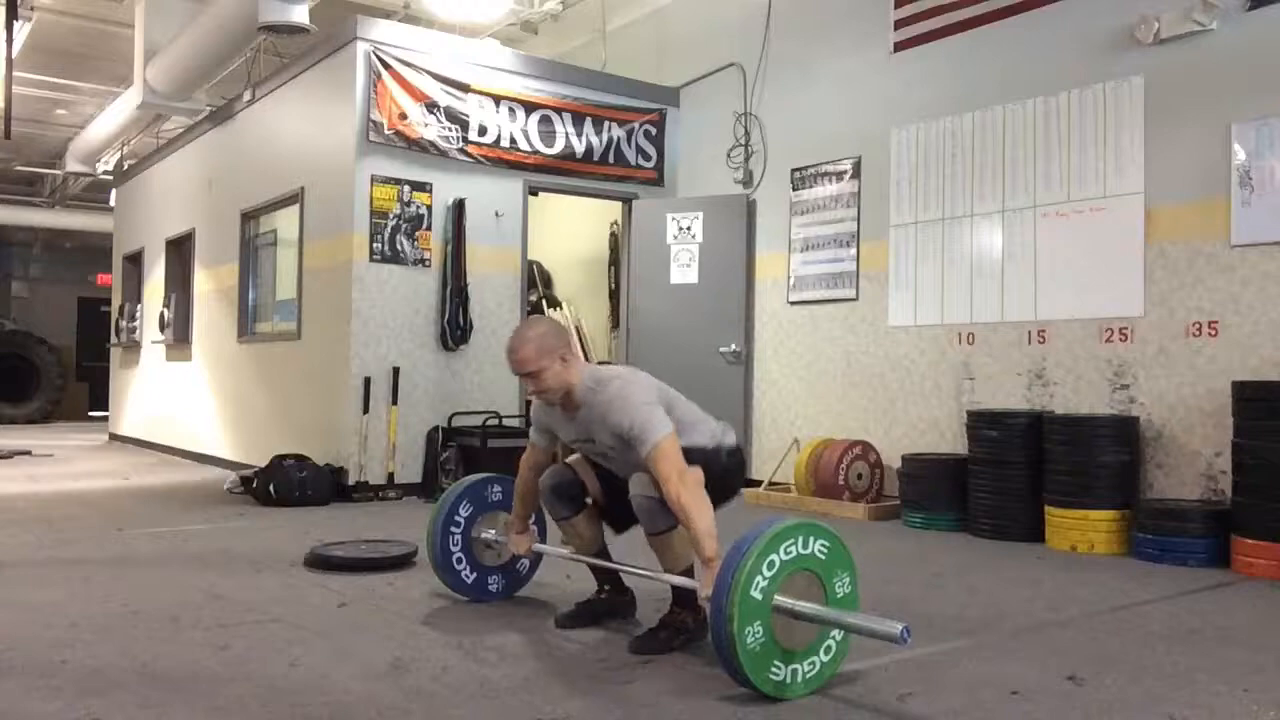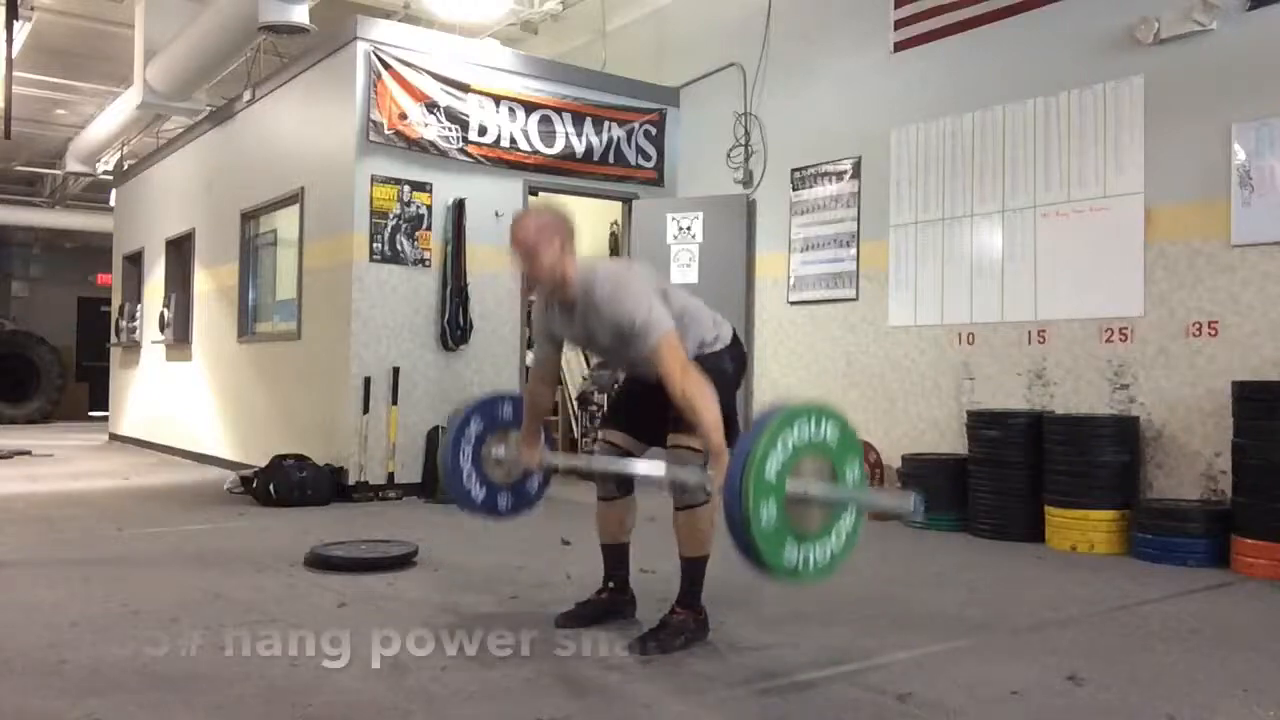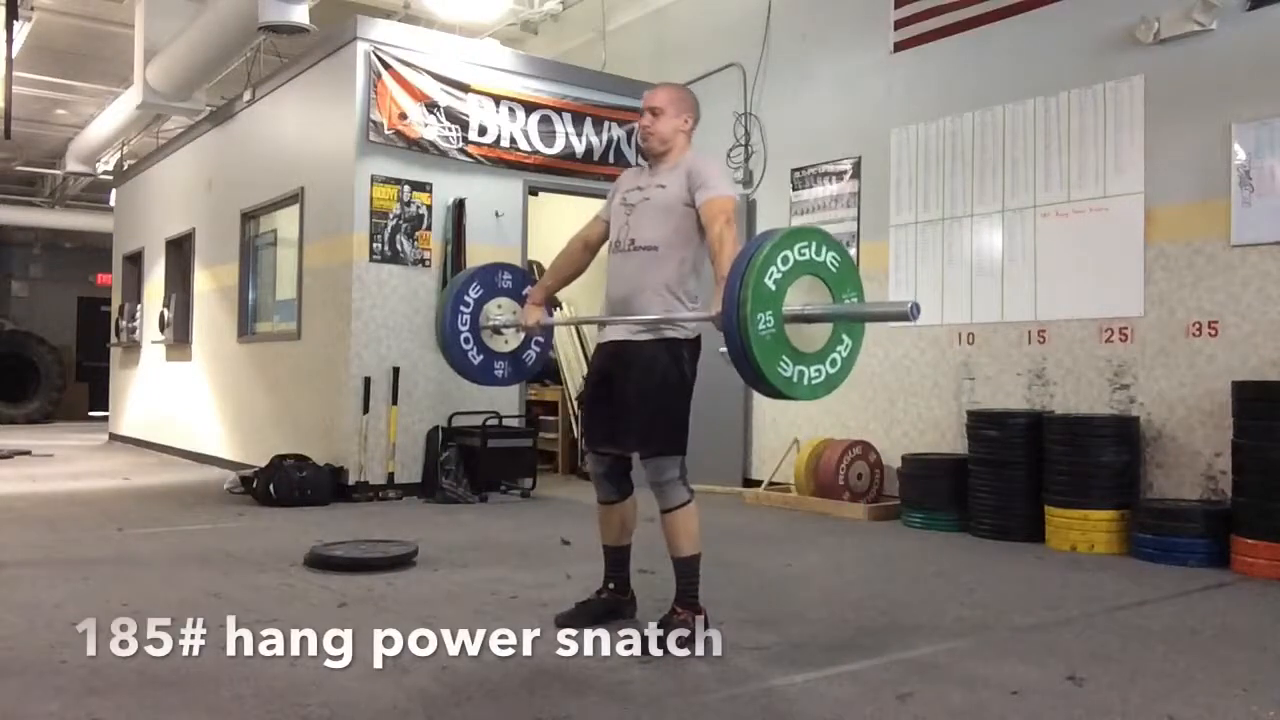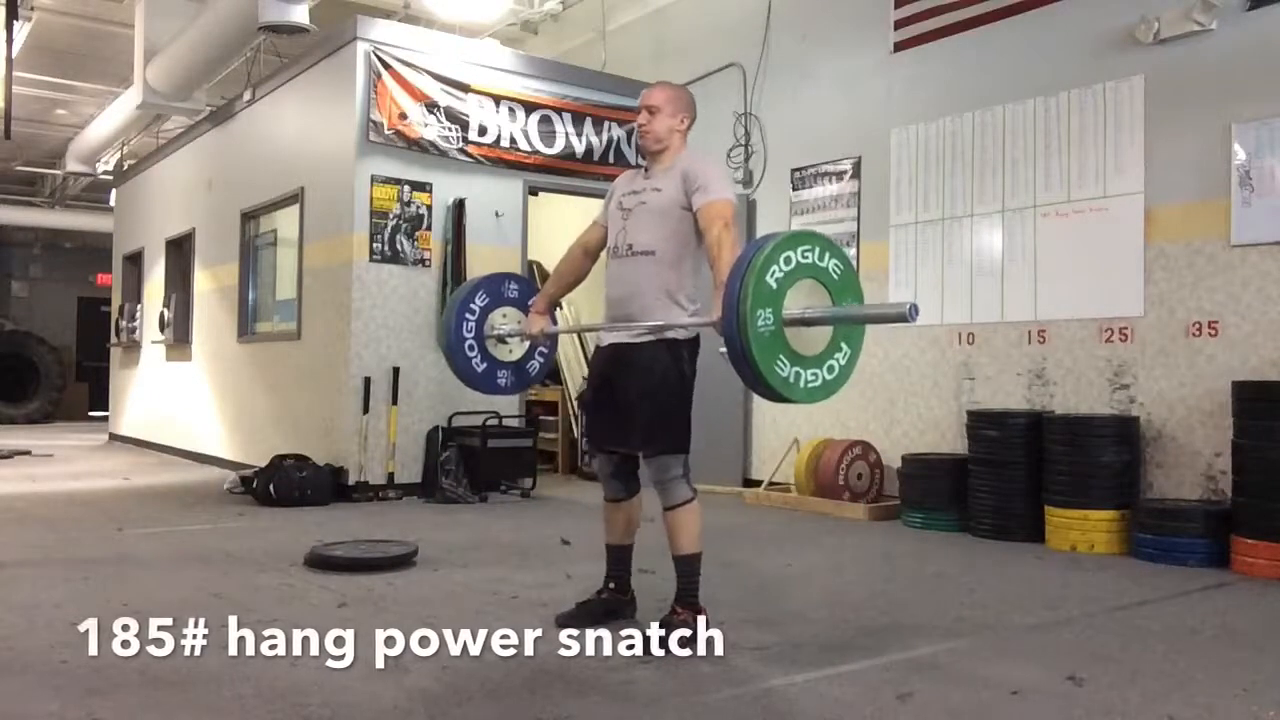
dt=0.5s
person 1, frame 1
left shoulder: (623, 397)
right shoulder: (546, 406)
left elbow: (677, 483)
right elbow: (532, 466)
left wrist: (712, 563)
right wrist: (519, 526)
left hip: (711, 456)
left knee: (645, 488)
right knee: (554, 483)
left ankle: (687, 612)
right ankle: (612, 591)
person 1, frame 2
left shoulder: (618, 293)
right shoulder: (548, 308)
left elbow: (684, 377)
right elbow: (541, 380)
left wrist: (720, 458)
right wrist: (529, 443)
left hip: (710, 352)
right hip: (645, 371)
left knee: (684, 460)
right knee: (607, 458)
left ankle: (690, 611)
right ankle: (614, 590)
person 1, frame 3
left shoulder: (700, 171)
right shoulder: (629, 181)
left elbow: (721, 226)
right elbow: (585, 243)
left wrist: (726, 294)
right wrist: (536, 298)
left hip: (665, 342)
right hip: (613, 340)
left knee: (664, 472)
right knee: (605, 467)
left ankle: (689, 609)
right ankle: (616, 591)
person 1, frame 4
left shoulder: (698, 174)
right shoulder: (624, 185)
left elbow: (720, 230)
right elbow: (585, 249)
left wrist: (725, 298)
right wrist: (541, 306)
left hip: (663, 344)
right hip: (612, 343)
left knee: (668, 471)
right knee: (613, 470)
left ankle: (688, 608)
right ankle: (616, 591)
